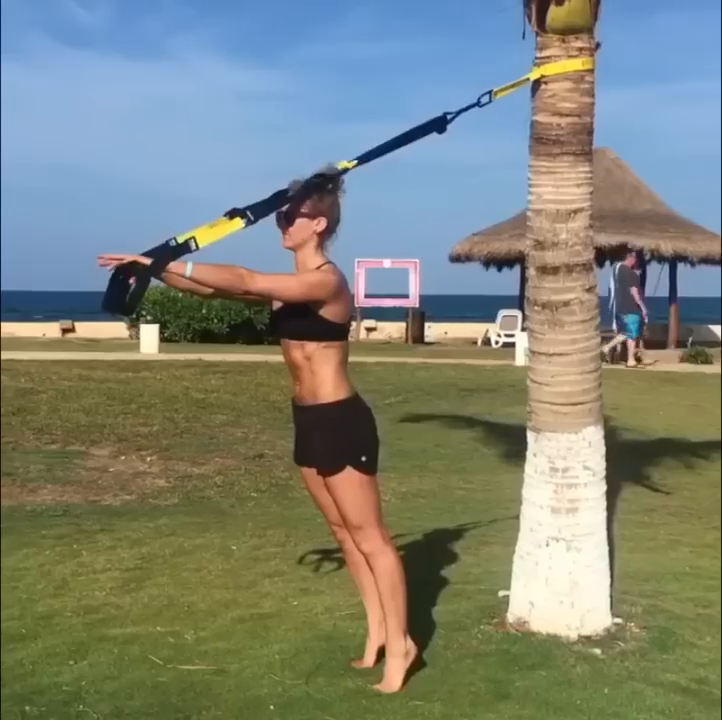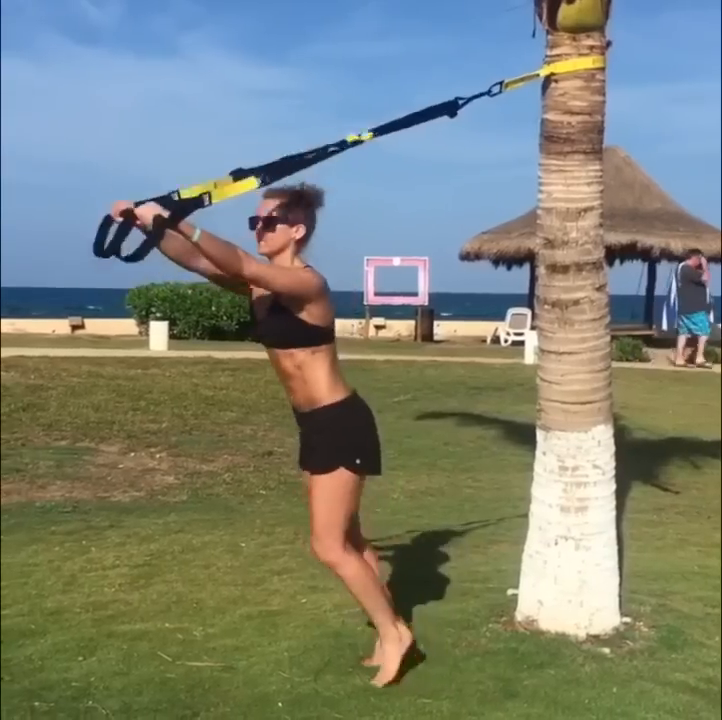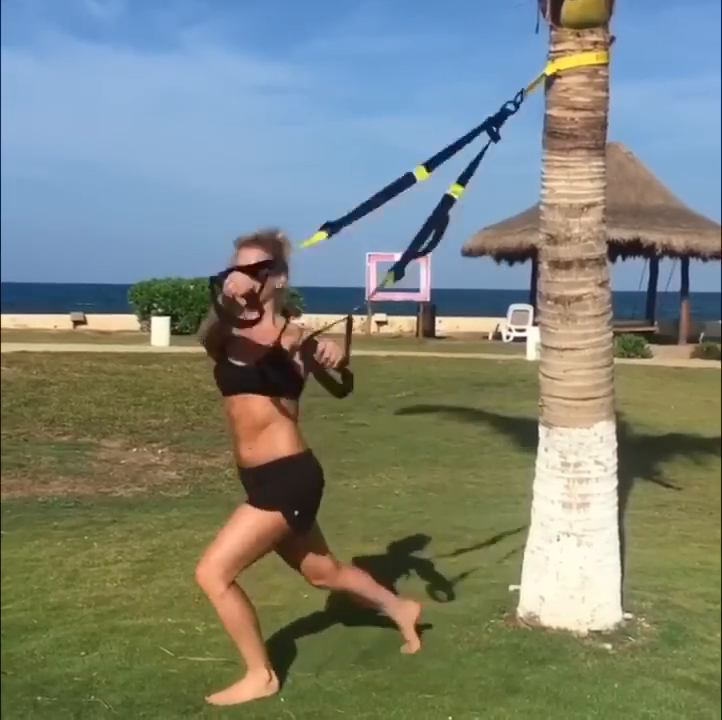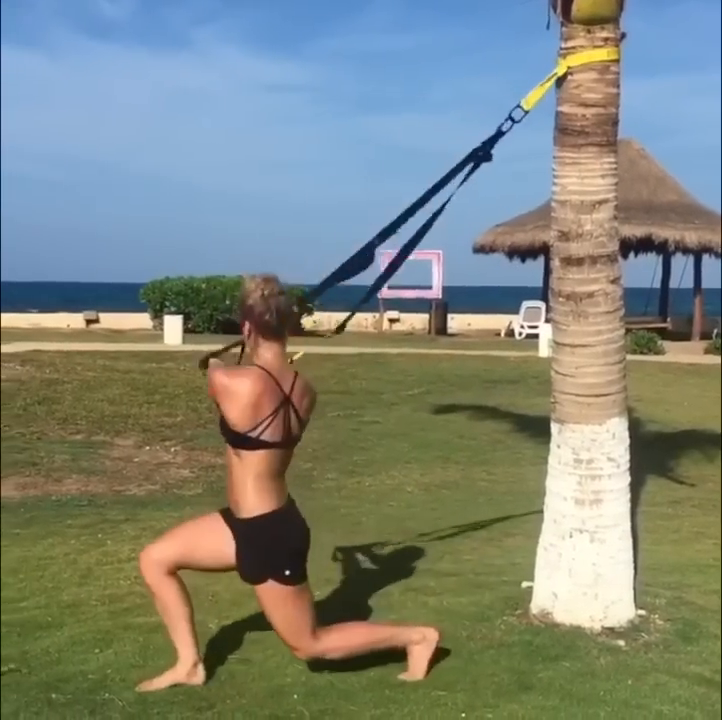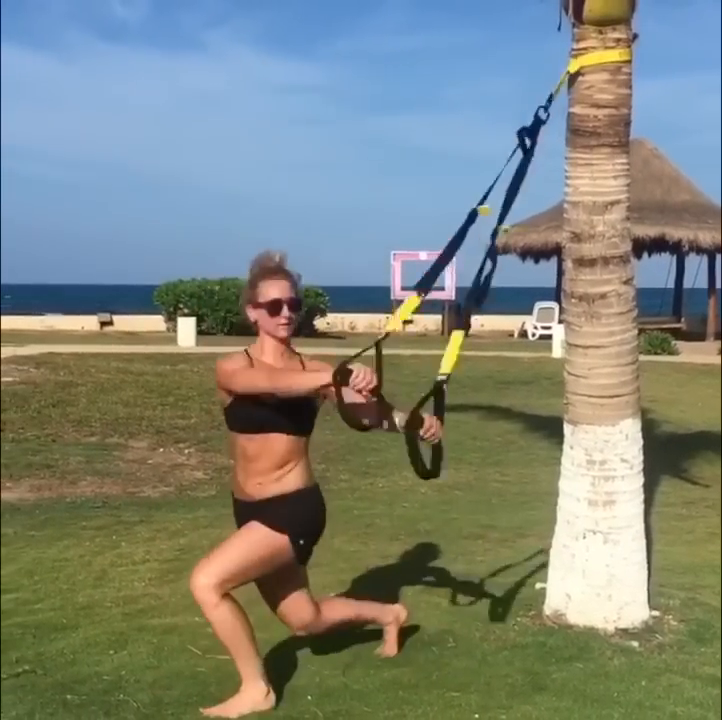
dt=0.7s
person 1, frame 1
left shoulder: (327, 282)
right shoulder: (287, 285)
left elbow: (246, 282)
right elbow: (216, 288)
left wrist: (166, 261)
right wrist: (155, 267)
left hip: (341, 422)
right hip: (309, 422)
left knee: (369, 537)
right knee: (345, 533)
left ankle: (400, 644)
right ankle: (378, 630)
person 1, frame 2
left shoulder: (306, 282)
right shoulder: (260, 285)
left elbow: (242, 263)
right elbow: (198, 260)
left wrist: (173, 220)
right wrist: (148, 224)
left hip: (342, 424)
right hip: (314, 427)
left knee: (330, 546)
right knee: (347, 539)
left ankle: (392, 633)
right ankle: (389, 625)
person 1, frame 3
left shoulder: (297, 335)
right shoulder: (219, 335)
left elbow: (331, 367)
right elbow: (211, 332)
left wrist: (327, 353)
right wrist: (229, 299)
left hip: (289, 477)
right hip: (257, 481)
left knee: (212, 572)
right knee: (324, 571)
left ankle: (260, 675)
right ankle: (402, 610)
person 1, frame 4
left shoulder: (235, 383)
right shoulder: (303, 388)
left elbow: (214, 372)
left wrist: (215, 363)
left hip: (267, 533)
right hip: (259, 521)
left knee: (308, 644)
right knee: (154, 561)
left ankle: (418, 637)
right ankle: (188, 664)
person 1, frame 5
left shoulder: (314, 370)
right shoulder: (230, 368)
left elbow: (367, 411)
right elbow: (273, 386)
left wrist: (409, 420)
right wrist: (337, 379)
left hip: (294, 509)
right hip: (250, 512)
left knee: (205, 583)
right knee: (304, 618)
right ankle: (387, 615)
